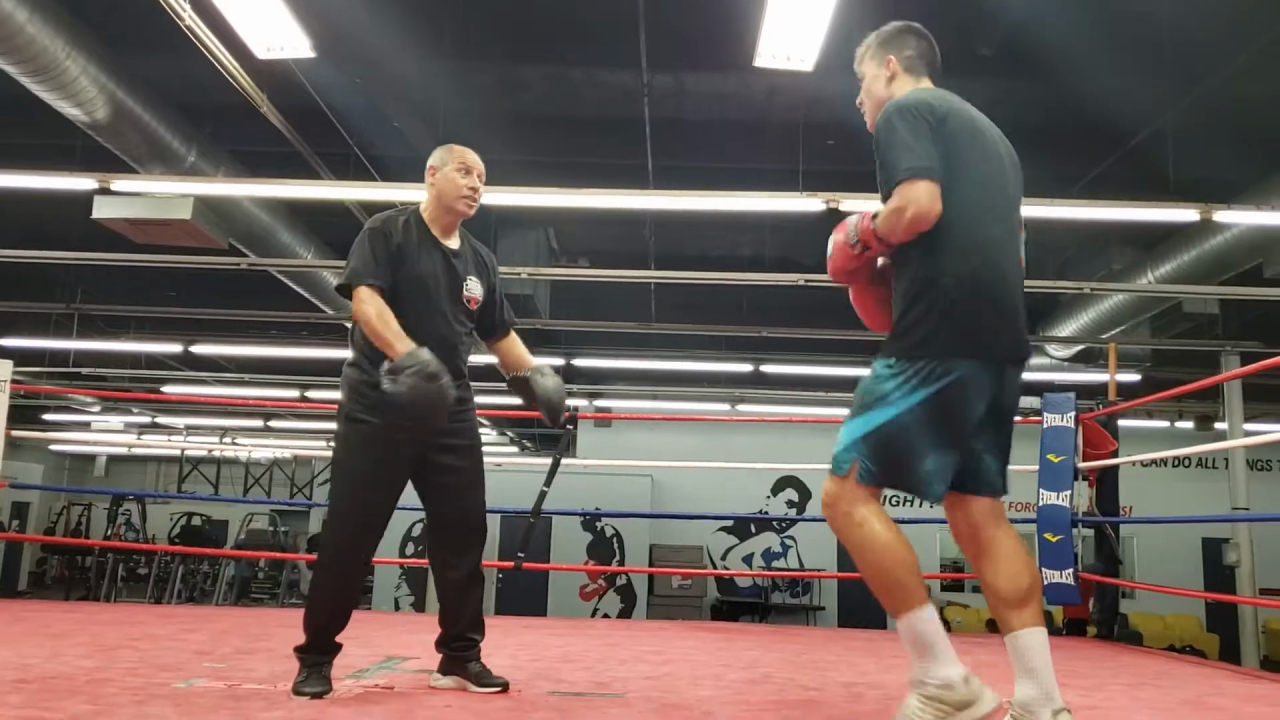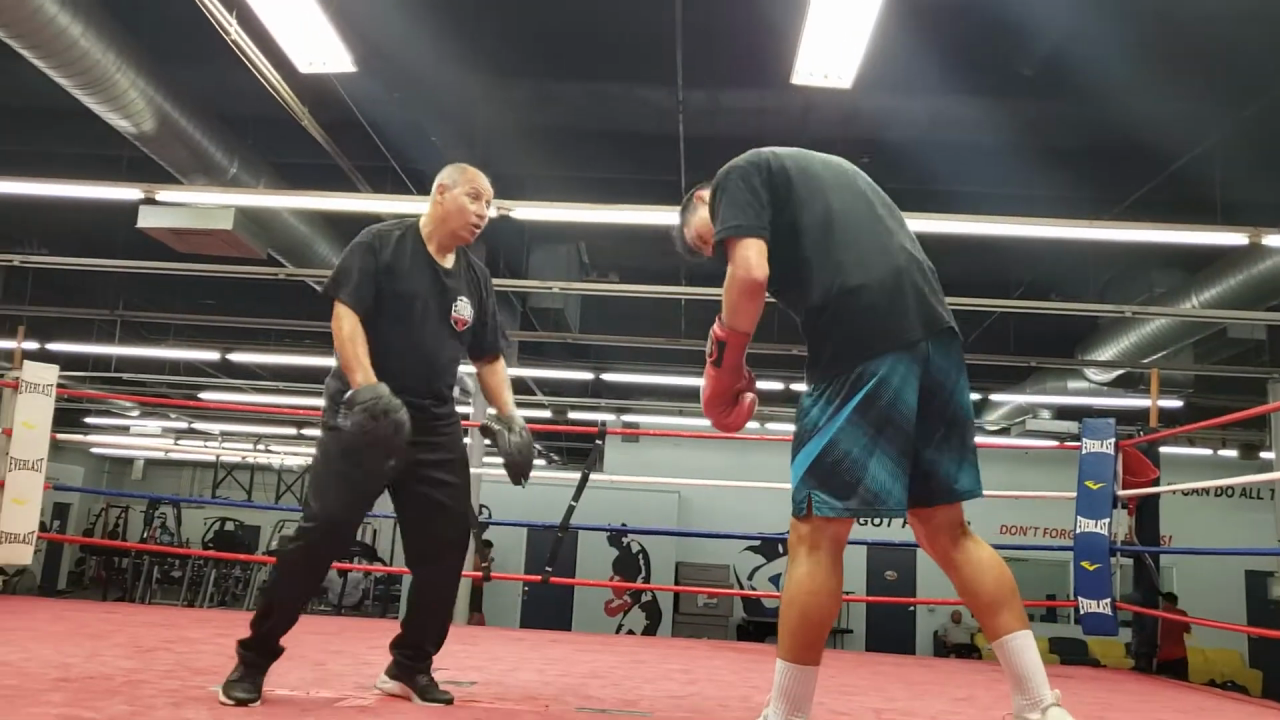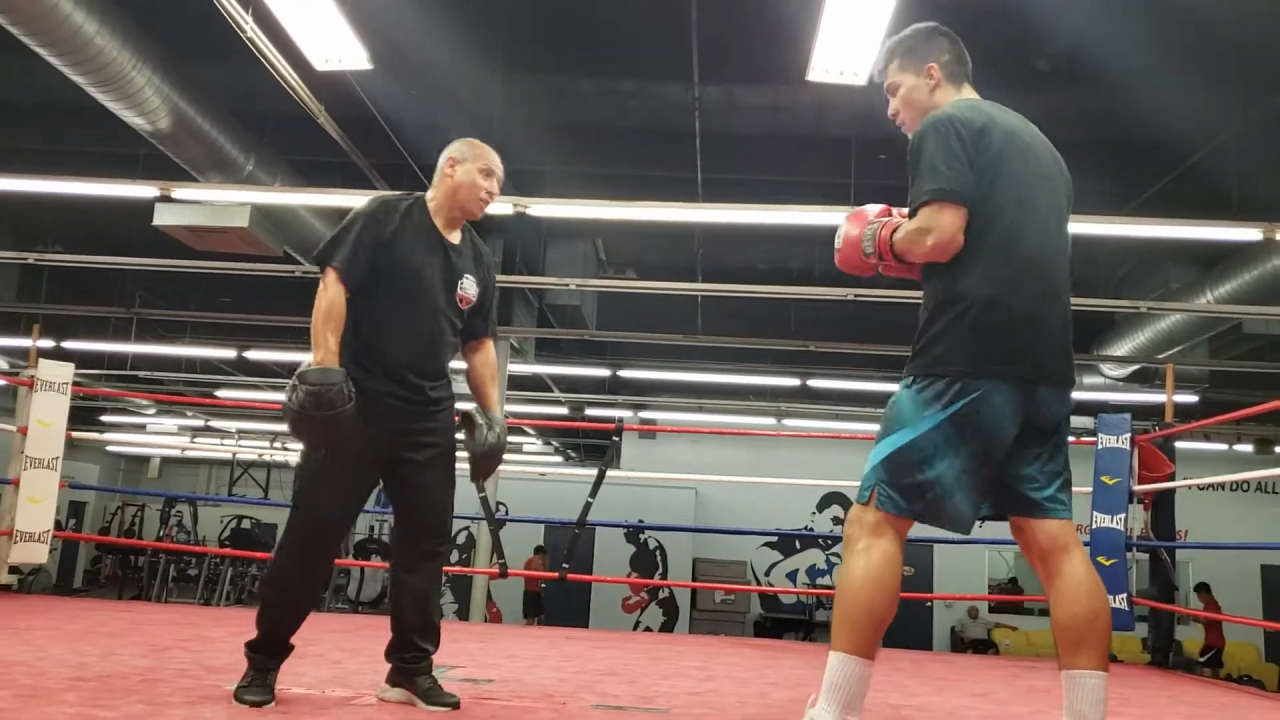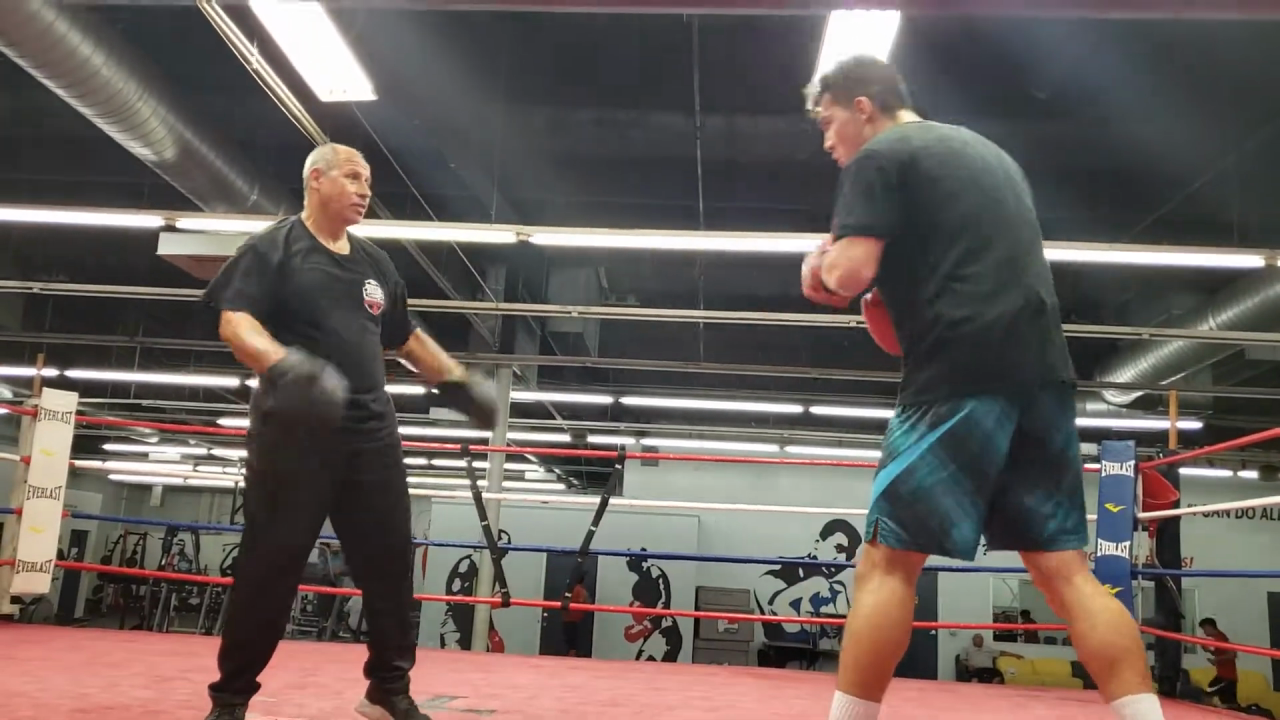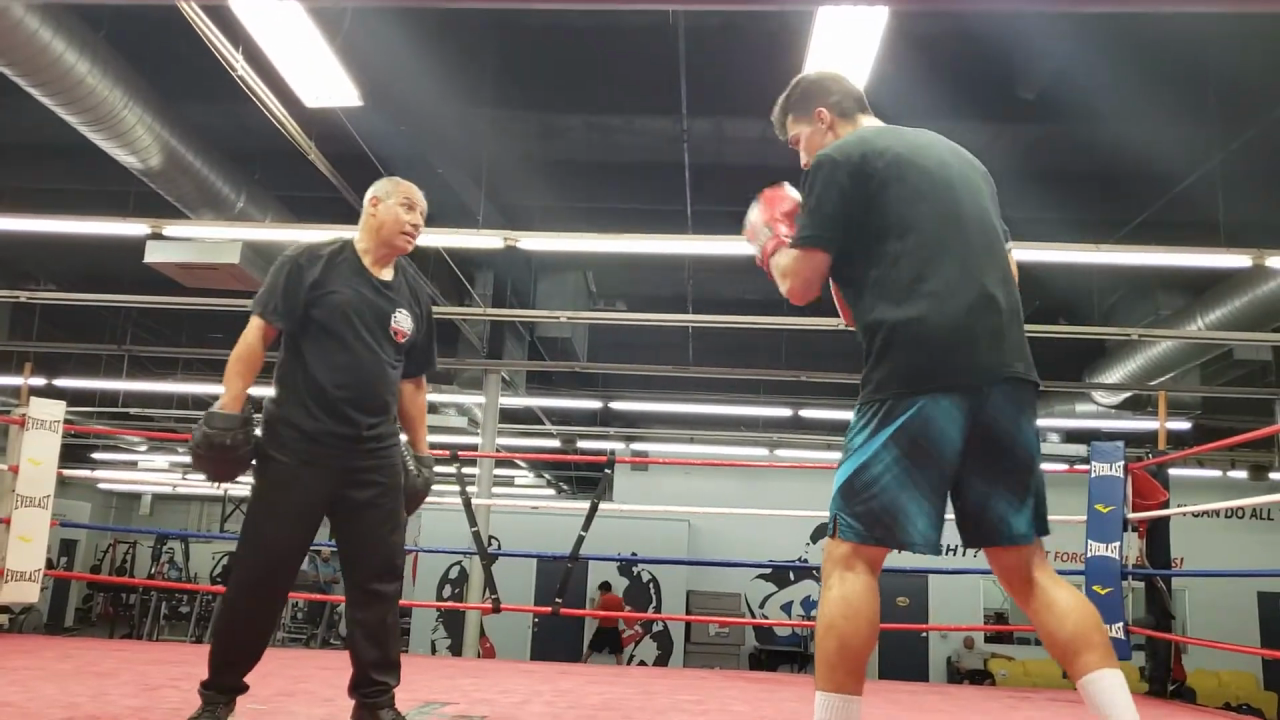
dt=1s
person 1, frame 1
left shoulder: (907, 112)
right shoulder: (990, 135)
left elbow: (921, 206)
left wrist: (862, 241)
left hip: (936, 341)
right hip: (997, 343)
left knee: (848, 493)
right knee: (978, 515)
person 1, frame 2
left shoulder: (738, 175)
right shoulder: (832, 168)
left elbow: (750, 273)
left wrist: (724, 360)
left hip: (861, 350)
right hip: (932, 336)
left knee: (816, 533)
right knee: (945, 528)
person 1, frame 3
left shoulder: (948, 126)
right shoulder: (1041, 146)
left elbow: (940, 236)
left wrist: (882, 242)
left hip: (966, 359)
right hip: (1043, 365)
left knee: (875, 523)
right knee: (1055, 544)
person 1, frame 4
left shoulder: (880, 158)
right shoulder: (987, 152)
left elbow: (849, 276)
left wrist: (822, 262)
left hip: (959, 382)
right hip: (1041, 376)
left knee: (887, 561)
right knee: (1064, 573)
person 1, frame 5
left shoulder: (840, 159)
right shoulder: (961, 157)
left elbow: (800, 284)
left wrist: (766, 241)
left hip: (914, 377)
right hip: (1002, 374)
left knee: (849, 557)
right knee: (1024, 567)
person 2, frame 1
left shoulder: (479, 259)
right shoulder: (388, 231)
left elbow: (499, 334)
right elbow: (364, 301)
left wrist: (531, 373)
right wrist: (408, 353)
left hip: (450, 415)
right hip: (379, 408)
left knee: (463, 532)
right knee: (351, 530)
left ankle: (460, 656)
right ankle: (316, 656)
person 2, frame 2
left shoulder: (475, 277)
right shoulder: (381, 244)
left elbow: (489, 358)
right elbow: (344, 314)
left wrist: (510, 422)
right wrist: (367, 386)
left hip: (435, 427)
right hip: (363, 417)
left knee: (445, 545)
right knee: (323, 528)
left ankle: (410, 665)
right ankle: (255, 657)
person 2, frame 3
left shoulder: (477, 259)
right shoulder: (384, 218)
left elbow: (479, 341)
right elbow: (334, 285)
left wrist: (490, 413)
right wrist: (324, 367)
left hip: (428, 416)
right hip: (356, 403)
left knee: (426, 539)
right knee: (315, 529)
left ankle: (411, 669)
right ankle: (264, 660)
person 2, frame 4
left shoulder: (374, 262)
right shoulder: (270, 249)
left elbow: (405, 337)
right elbow: (234, 321)
left wrist: (458, 381)
right wrist: (283, 362)
left hip: (371, 437)
right hip: (300, 432)
left knee: (390, 564)
right knee: (270, 566)
person 2, frame 5
left shoulder: (415, 293)
right shoulder: (310, 264)
right elbow: (259, 332)
left wrist: (420, 455)
right wrist: (226, 409)
left hip: (375, 456)
right hip: (296, 446)
left knee: (378, 581)
right knee: (261, 573)
